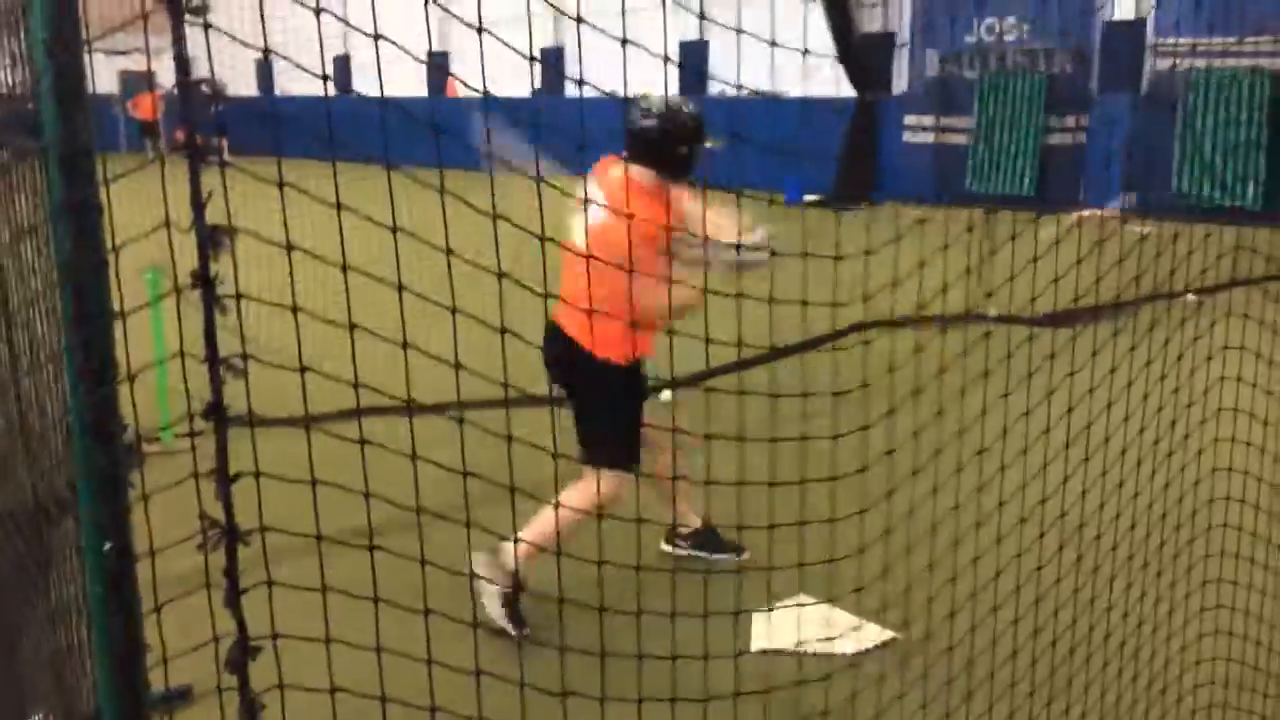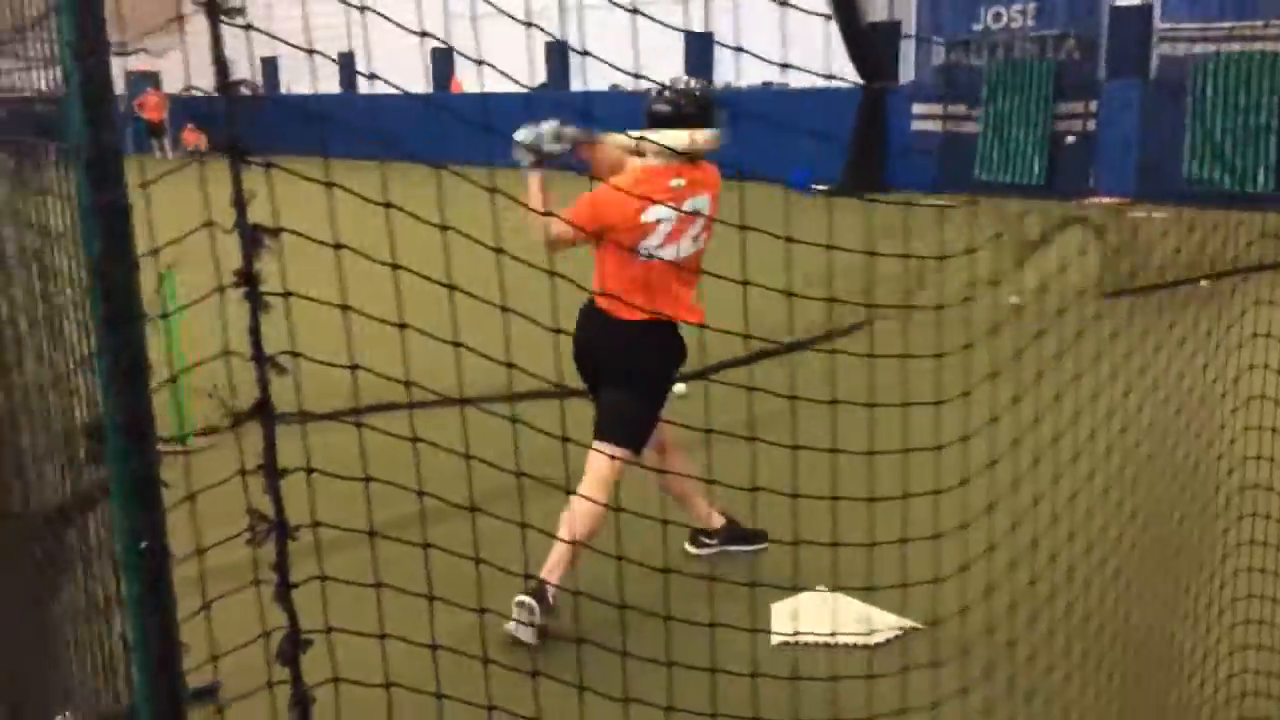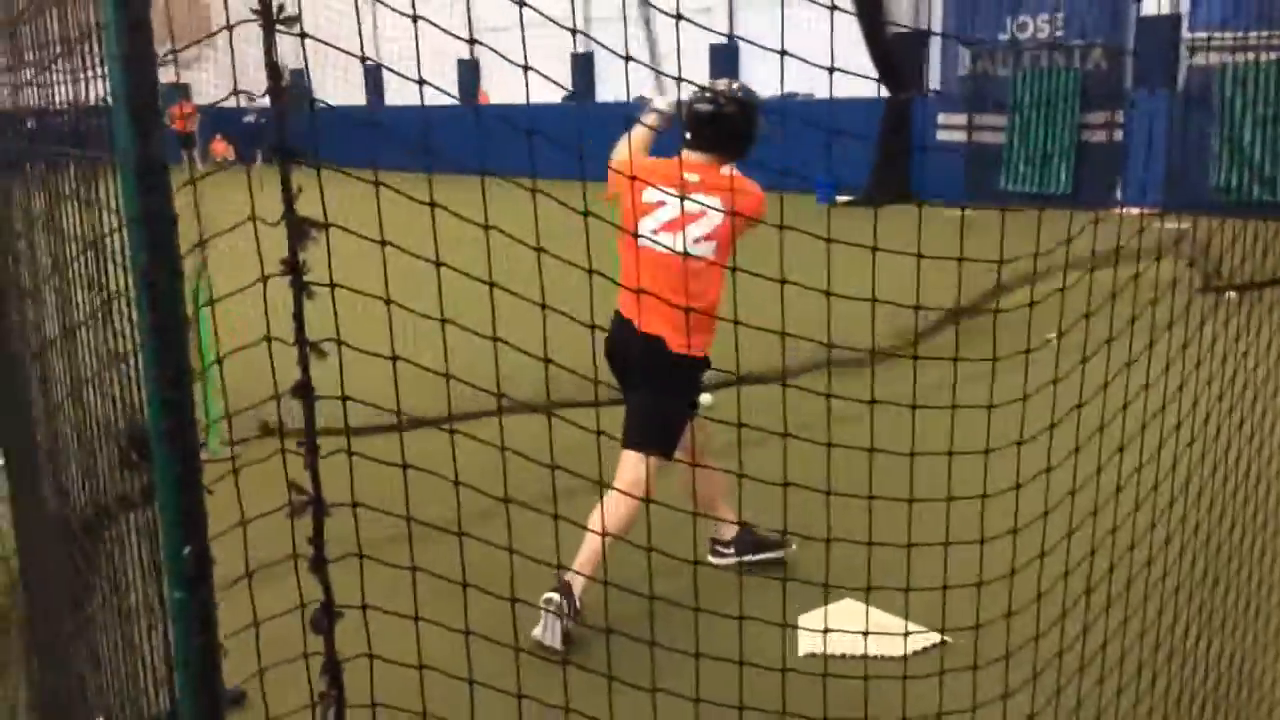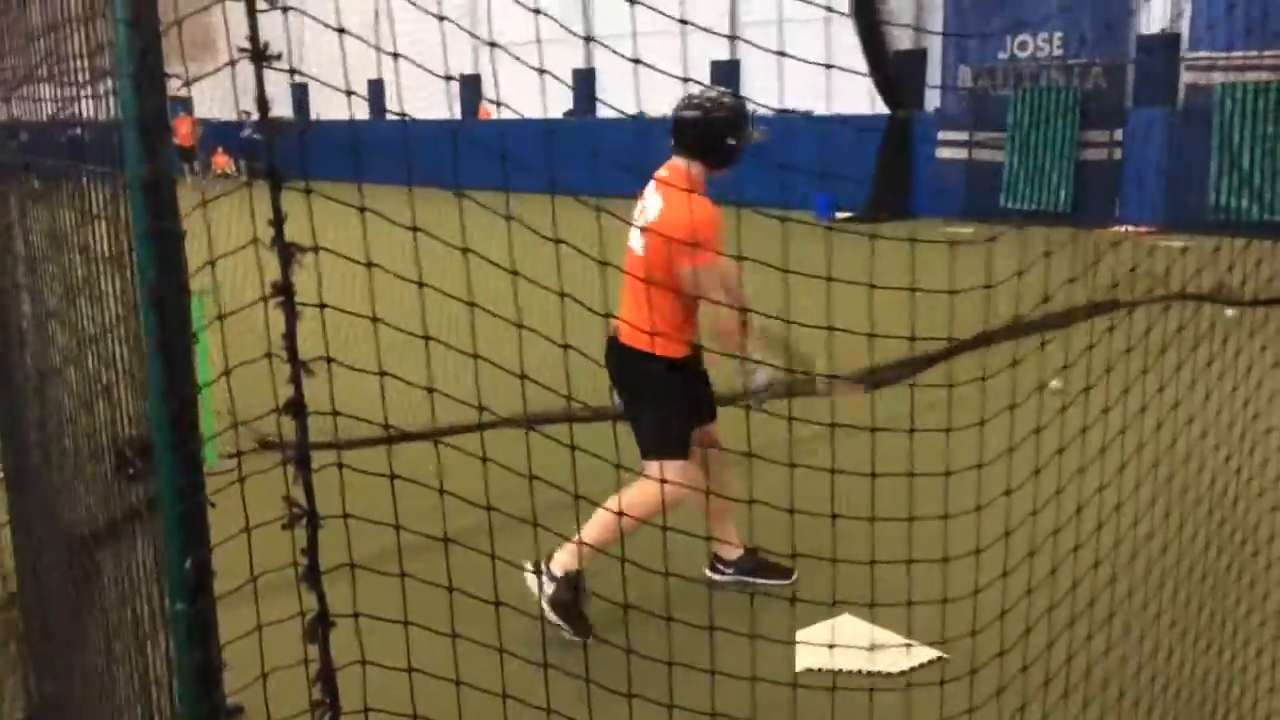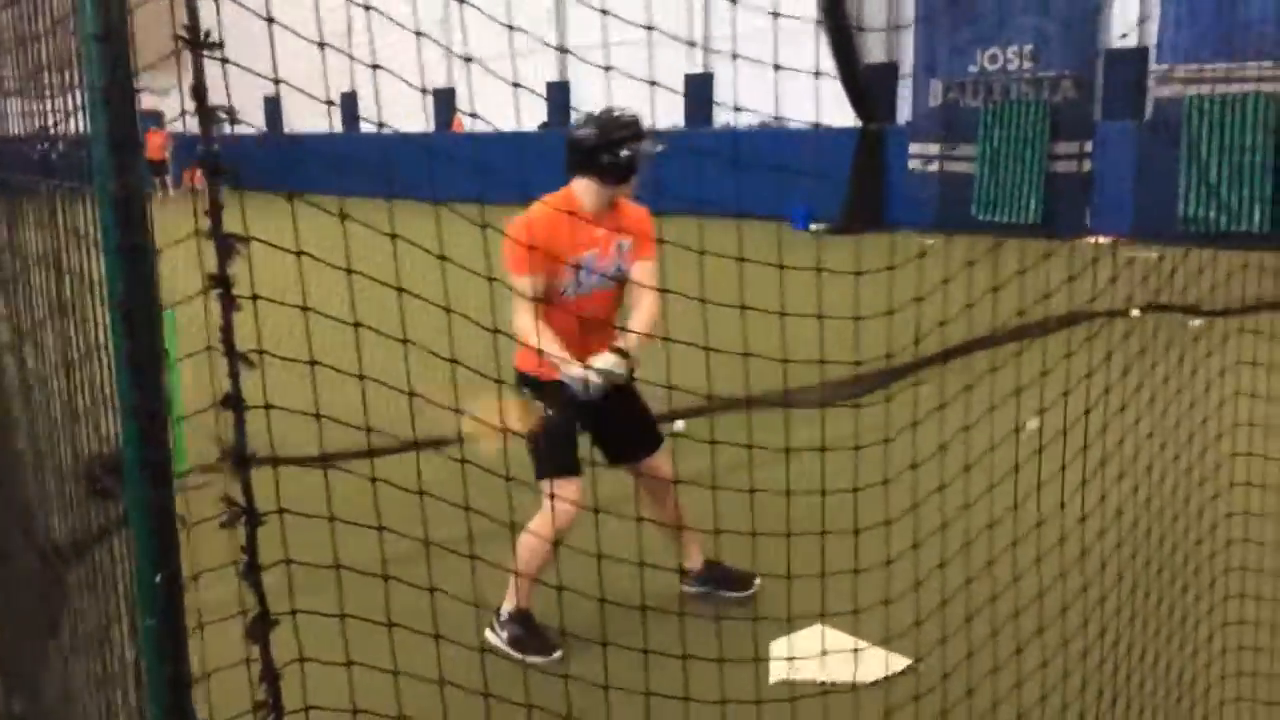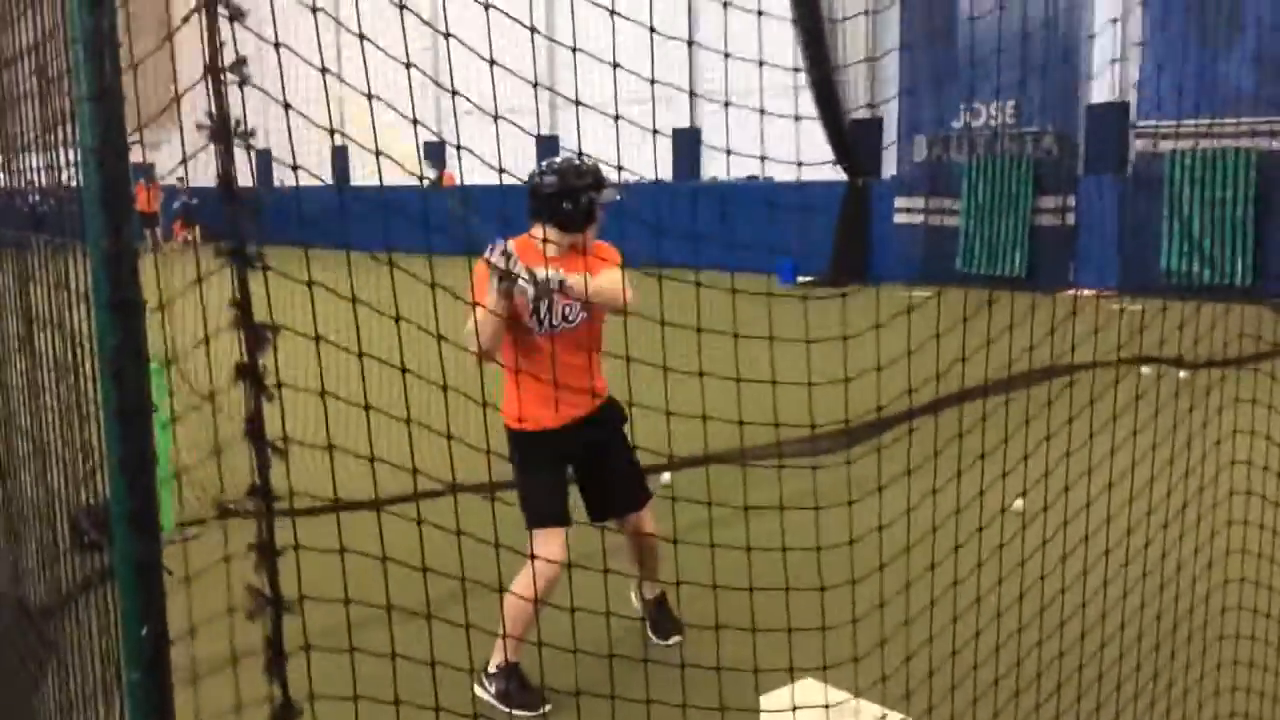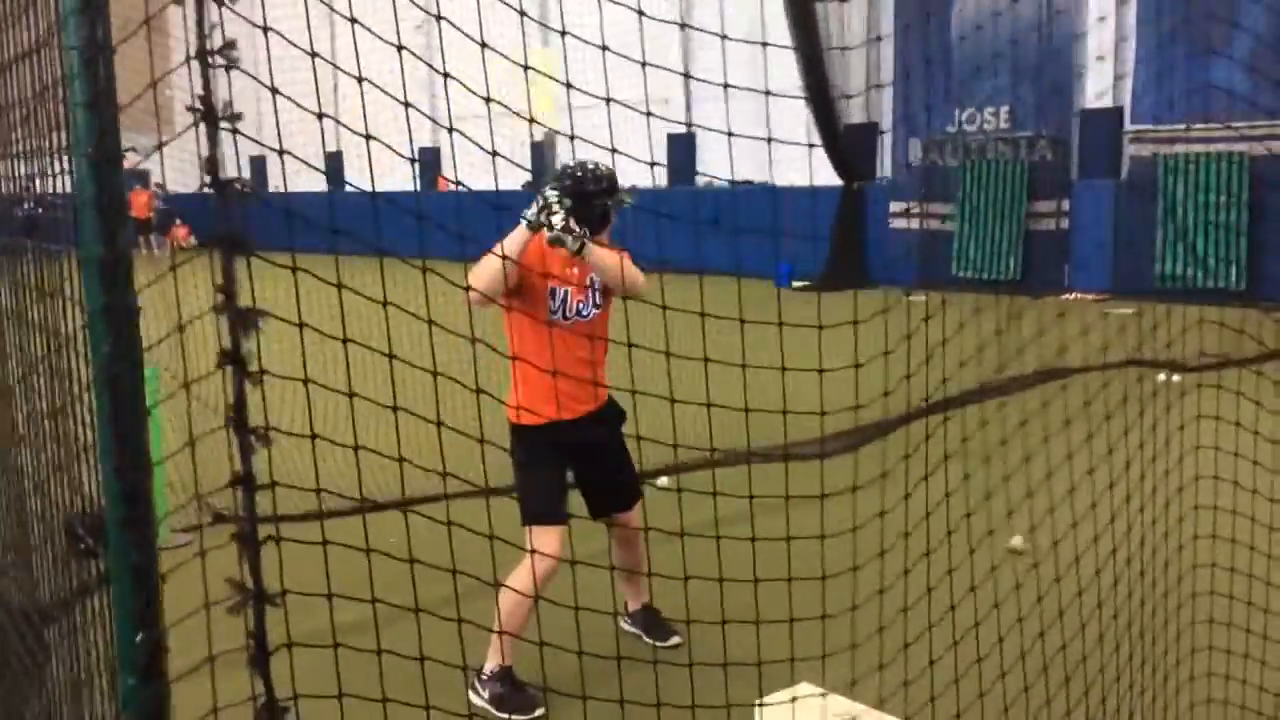
dt=0.4s
person 1, frame 1
left shoulder: (609, 173)
right shoulder: (629, 223)
left elbow: (691, 208)
right elbow: (658, 307)
left wrist: (729, 232)
left hip: (587, 339)
right hip: (592, 353)
left knee: (640, 435)
right knee: (606, 481)
left ankle: (688, 528)
right ankle: (507, 564)
person 1, frame 2
left shoulder: (619, 195)
right shoulder: (708, 180)
left elbow: (553, 236)
left wrist: (533, 169)
right wrist: (572, 139)
left hip: (597, 329)
right hip: (650, 343)
left knee: (654, 433)
right knee: (603, 470)
left ankle: (710, 526)
right ankle: (540, 591)
person 1, frame 3
left shoulder: (641, 176)
right shoulder: (746, 198)
left elbow: (620, 158)
left wrist: (653, 117)
right wrist: (720, 162)
left hip: (628, 333)
right hip: (675, 349)
left knee: (689, 434)
right knee: (634, 477)
left ankle: (729, 535)
right ankle: (567, 592)
person 1, frame 4
left shoulder: (664, 181)
right shoulder: (694, 213)
right elbow: (720, 306)
left wrist: (730, 295)
right wrist: (749, 358)
left hip: (665, 346)
right hip: (648, 354)
left knee: (707, 441)
right knee: (668, 483)
left ankle: (729, 555)
right ankle: (560, 569)
person 1, frame 5
left shoulder: (635, 221)
right shoulder: (536, 224)
left elbow: (646, 298)
right elbow: (523, 316)
left wrist: (617, 358)
right wrist: (565, 365)
left hip: (605, 368)
right hip: (548, 376)
left knee: (657, 469)
right knee: (564, 505)
left ankle: (696, 567)
right ankle: (509, 616)
person 1, frame 6
left shoulder: (600, 254)
right shoulder: (503, 259)
left elbow: (621, 298)
right elbow: (482, 348)
left wrist: (551, 279)
right wrist: (500, 285)
left hip: (595, 413)
right hip: (533, 428)
left knee: (642, 525)
right knee: (551, 558)
left ankle: (650, 594)
right ankle: (498, 671)
person 1, frame 7
left shoulder: (605, 255)
right shoulder: (523, 252)
left elbow: (636, 286)
right elbow: (476, 292)
left wrist: (575, 243)
right wrist: (529, 228)
left hip: (595, 412)
right hip: (537, 424)
left knee: (629, 521)
right knee: (546, 552)
left ankle: (636, 609)
right ankle: (491, 675)
